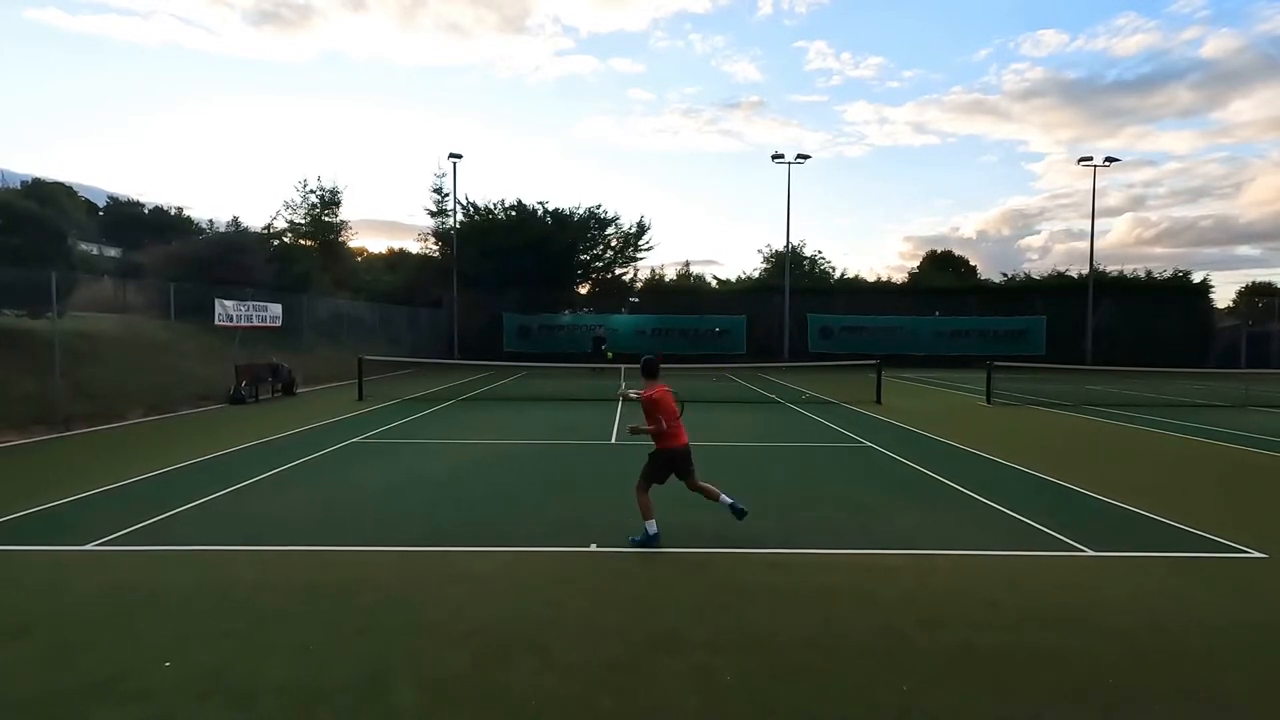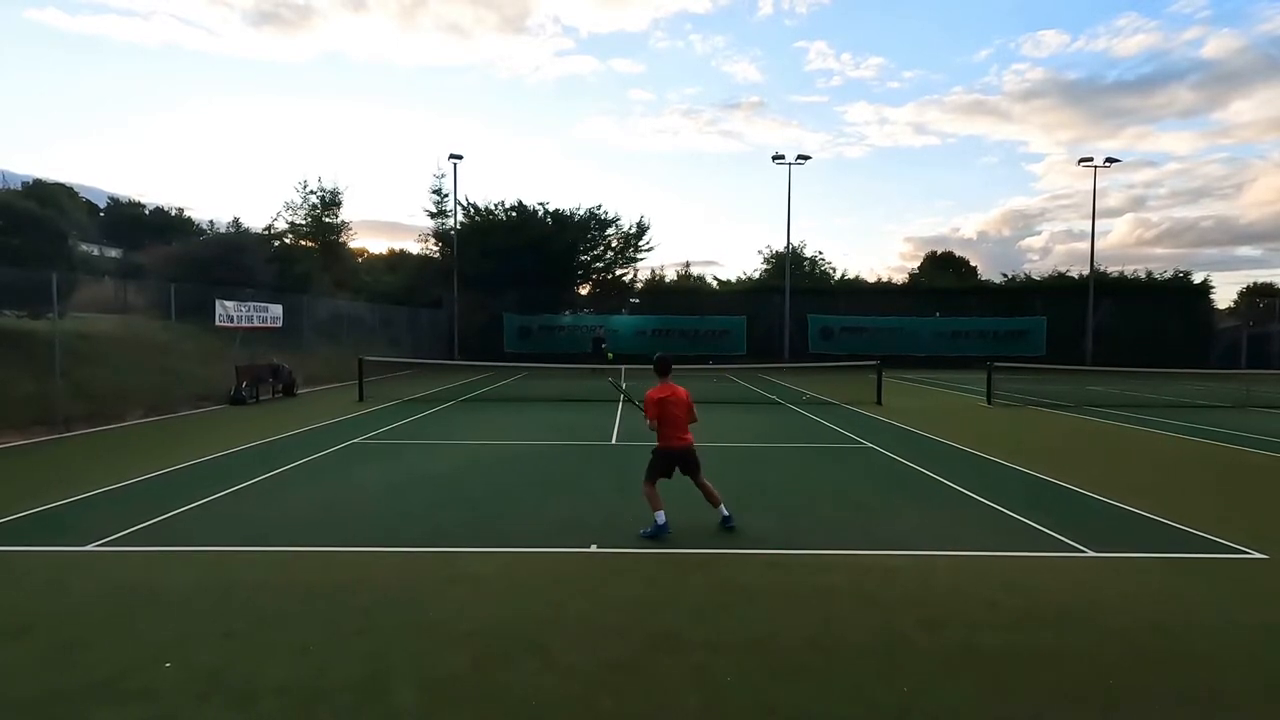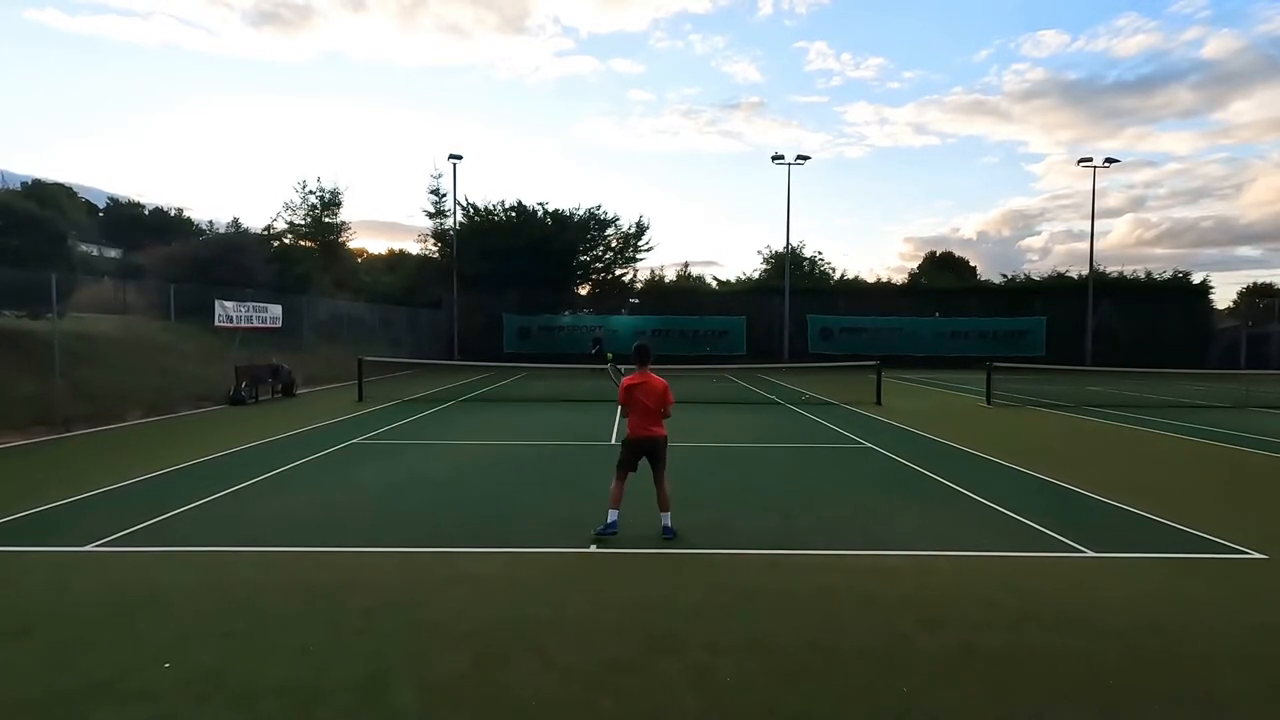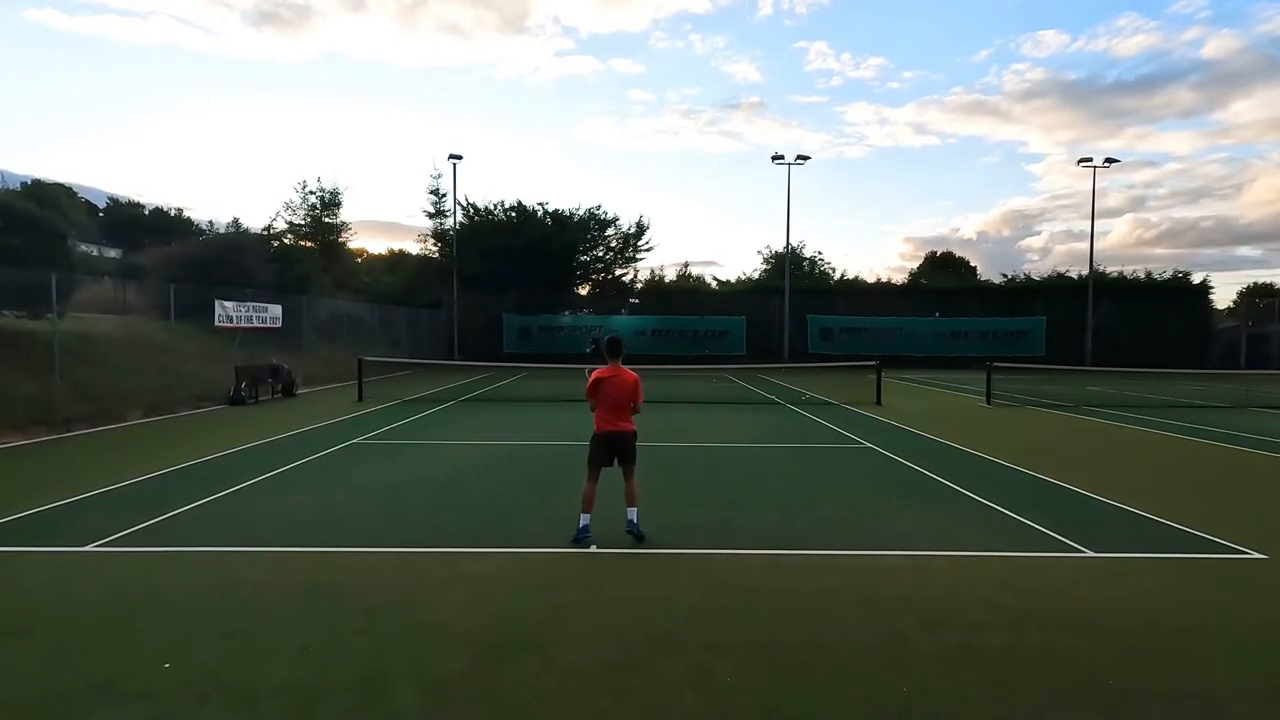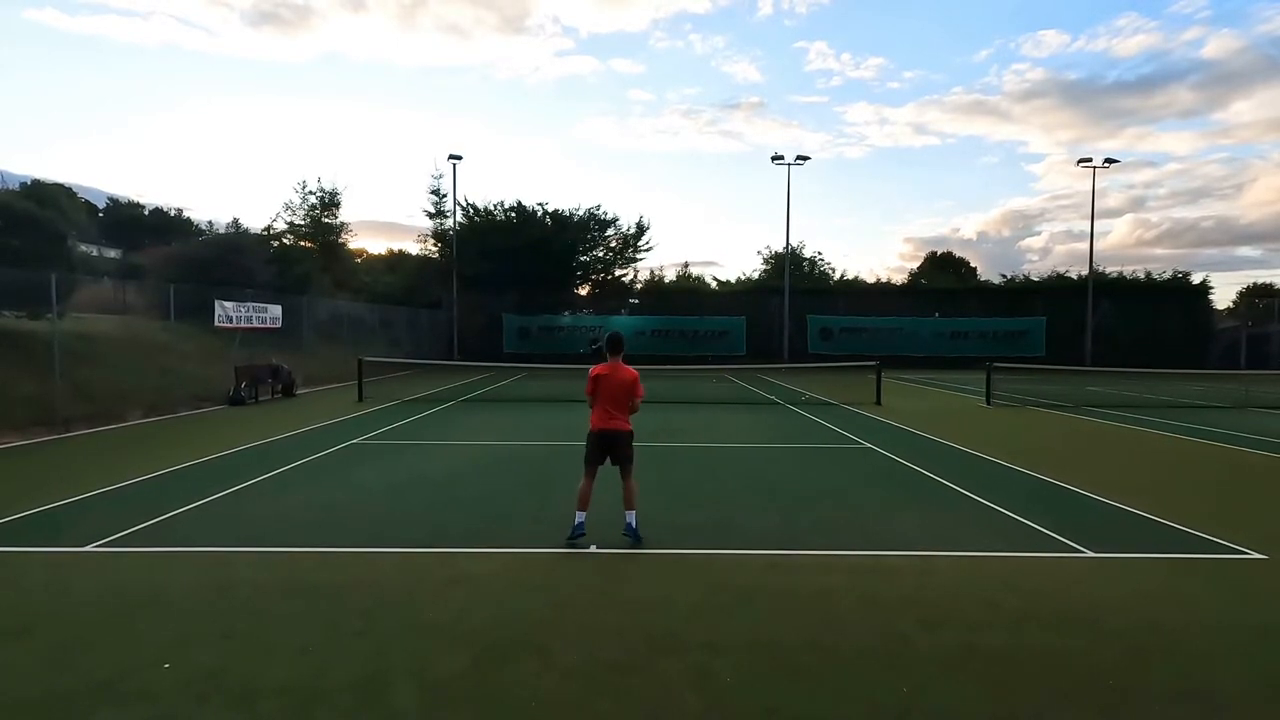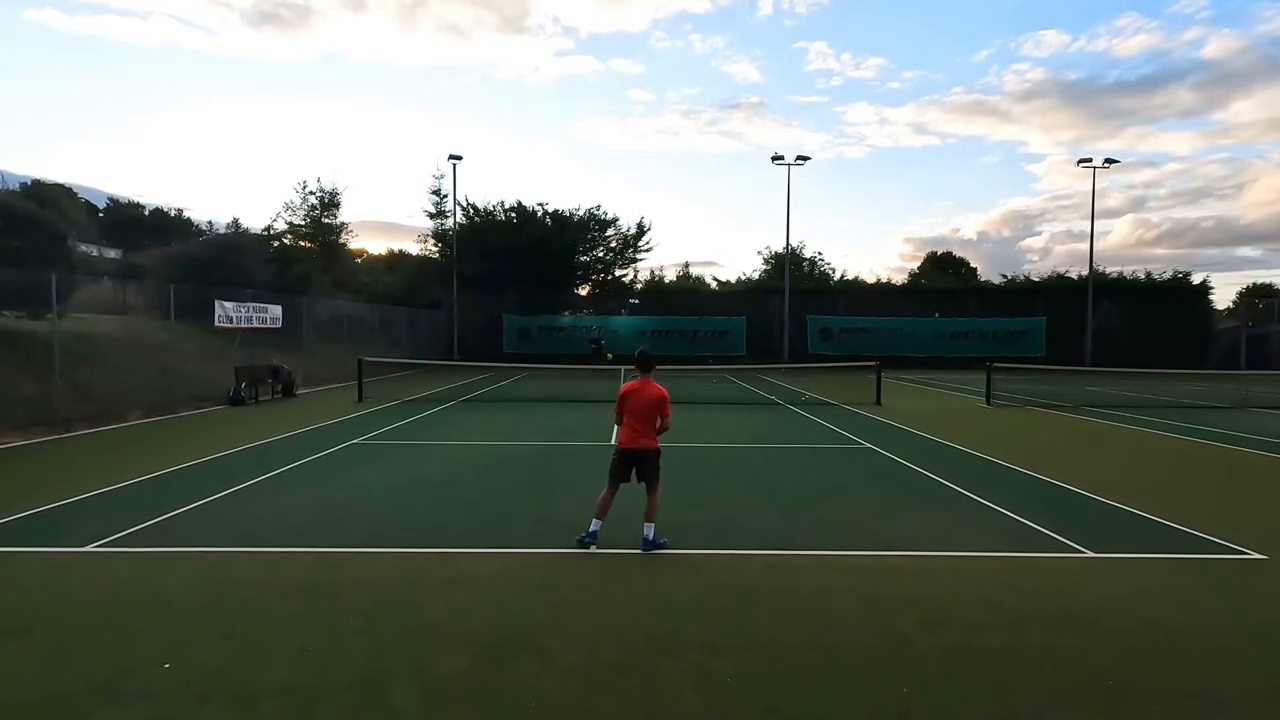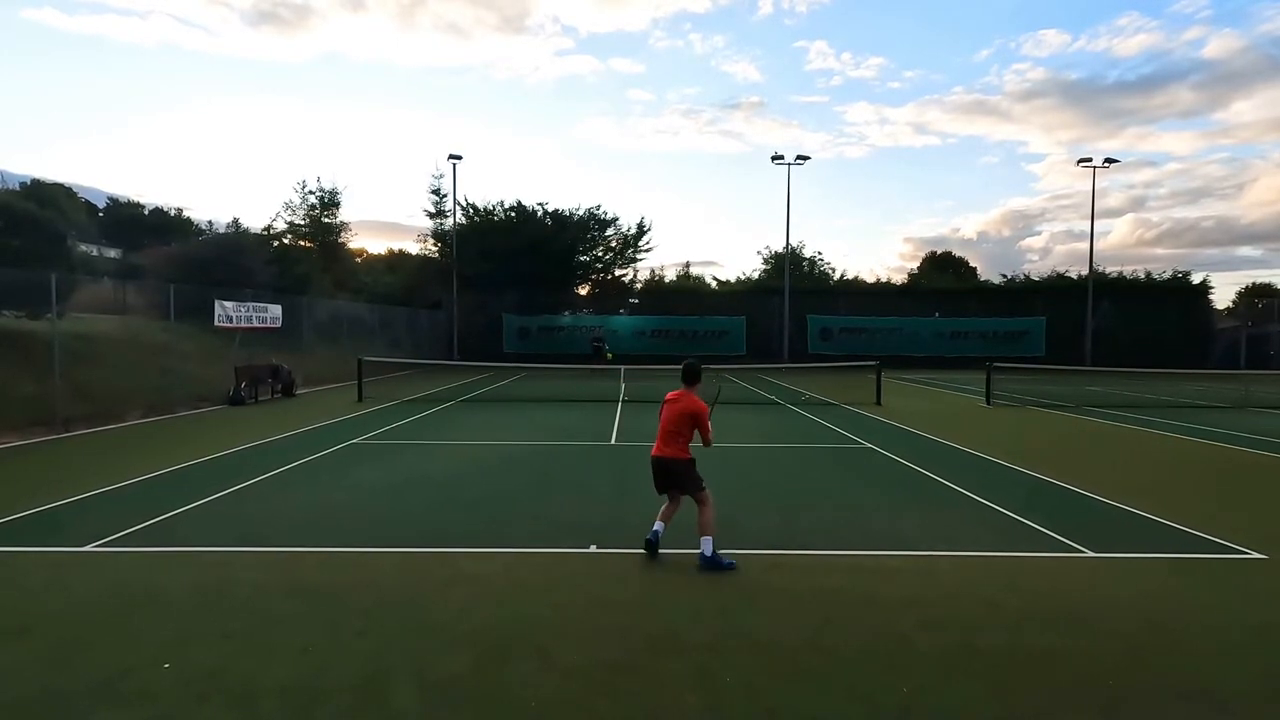
dt=0.4s
person 1, frame 1
left shoulder: (651, 398)
right shoulder: (664, 390)
left elbow: (661, 428)
left wrist: (640, 430)
right wrist: (630, 394)
left hip: (666, 450)
right hip: (682, 447)
left knee: (641, 489)
right knee: (694, 485)
left ankle: (651, 534)
right ankle: (732, 505)
person 1, frame 2
left shoulder: (651, 396)
right shoulder: (683, 392)
left elbow: (653, 426)
right elbow: (694, 418)
left wrist: (648, 420)
left hip: (667, 449)
right hip: (686, 445)
left knee: (649, 483)
right knee: (700, 481)
left ankle: (661, 523)
right ankle: (725, 516)
person 1, frame 3
left shoulder: (627, 383)
right shoulder: (661, 384)
left elbow: (624, 413)
right elbow: (667, 413)
left hip: (635, 438)
right hip: (657, 438)
left knee: (619, 480)
right knee: (660, 481)
left ankle: (611, 522)
right ankle: (666, 526)
person 1, frame 4
left shoulder: (597, 376)
right shoulder: (633, 378)
left elbow: (592, 406)
right elbow: (637, 408)
left hip: (603, 433)
right hip: (626, 433)
left knee: (592, 479)
right knee: (630, 477)
left ankle: (584, 526)
right ankle: (632, 521)
person 1, frame 5
left shoulder: (595, 372)
right shoulder: (632, 375)
left elbow: (591, 403)
right elbow: (636, 407)
left hip: (598, 431)
right hip: (622, 432)
left knee: (588, 477)
right knee: (627, 478)
left ankle: (579, 524)
right ankle: (631, 526)
person 1, frame 6
left shoulder: (626, 389)
right shoulder: (661, 393)
left elbow: (618, 421)
right elbow: (665, 425)
left hip: (625, 447)
right hip: (649, 449)
left knee: (610, 490)
right knee: (652, 491)
left ankle: (592, 532)
right ankle: (649, 537)
person 1, frame 7
left shoulder: (669, 398)
right shoulder: (700, 407)
right elbow: (707, 442)
right wrist: (709, 433)
left hip: (658, 457)
right hip: (679, 459)
left knee: (674, 500)
right knee: (705, 502)
left ankle: (655, 534)
right ankle: (707, 554)
